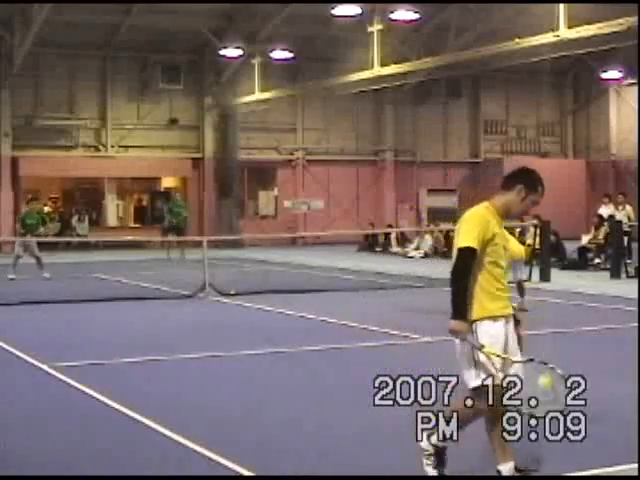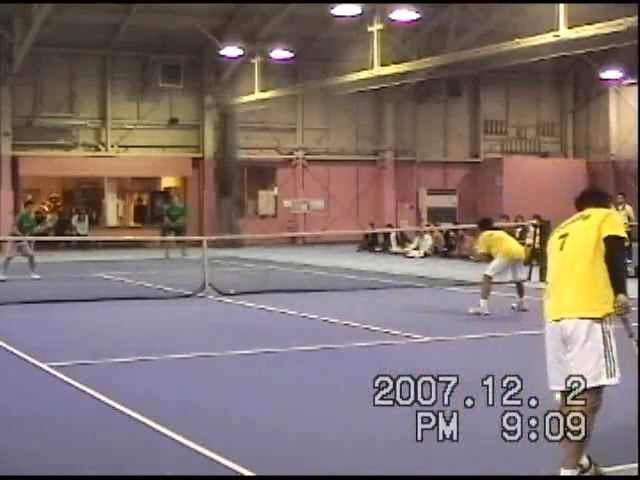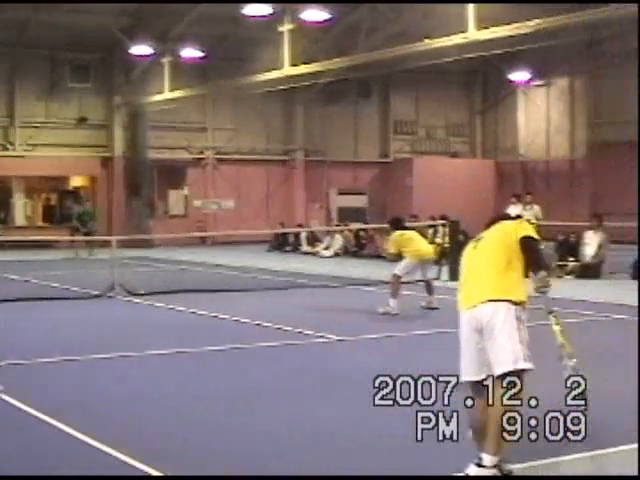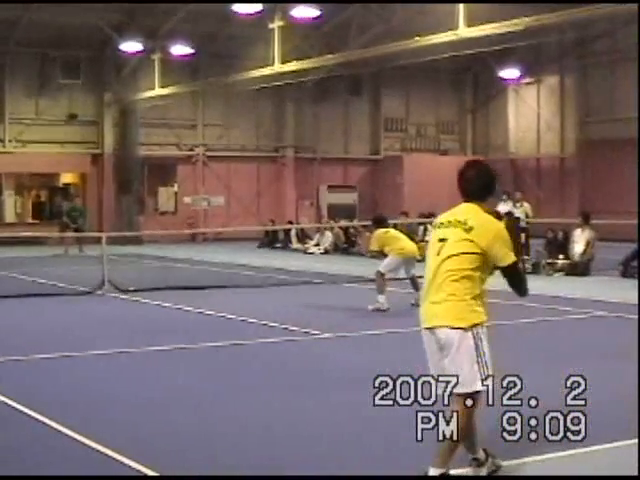
dt=1s
person 1, frame 1
left shoulder: (498, 224)
right shoulder: (478, 218)
right elbow: (461, 269)
left wrist: (510, 314)
right wrist: (458, 317)
left hip: (502, 319)
right hip: (479, 321)
left knee: (500, 395)
right knee: (484, 397)
left ankle: (506, 468)
right ankle: (434, 443)
person 1, frame 2
left shoulder: (559, 230)
right shoulder: (608, 216)
right elbow: (614, 254)
right wrist: (620, 292)
left hip: (555, 315)
right hip: (588, 314)
left knee: (570, 396)
right knee: (587, 397)
left ankle: (578, 462)
right ankle: (570, 470)
person 1, frame 3
left shoulder: (472, 246)
right shoulder: (517, 226)
right elbow: (529, 243)
right wrist: (540, 272)
left hip: (468, 310)
right hip: (501, 305)
left knee: (481, 391)
left ankle: (486, 460)
right ankle: (487, 464)
person 1, frame 4
left shoulder: (442, 221)
right shoulder: (491, 226)
right elbow: (514, 276)
right wrist: (521, 290)
left hip: (430, 317)
right hip: (461, 320)
left knee: (462, 396)
right knee: (466, 399)
left ankle: (478, 459)
right ankle: (437, 470)
